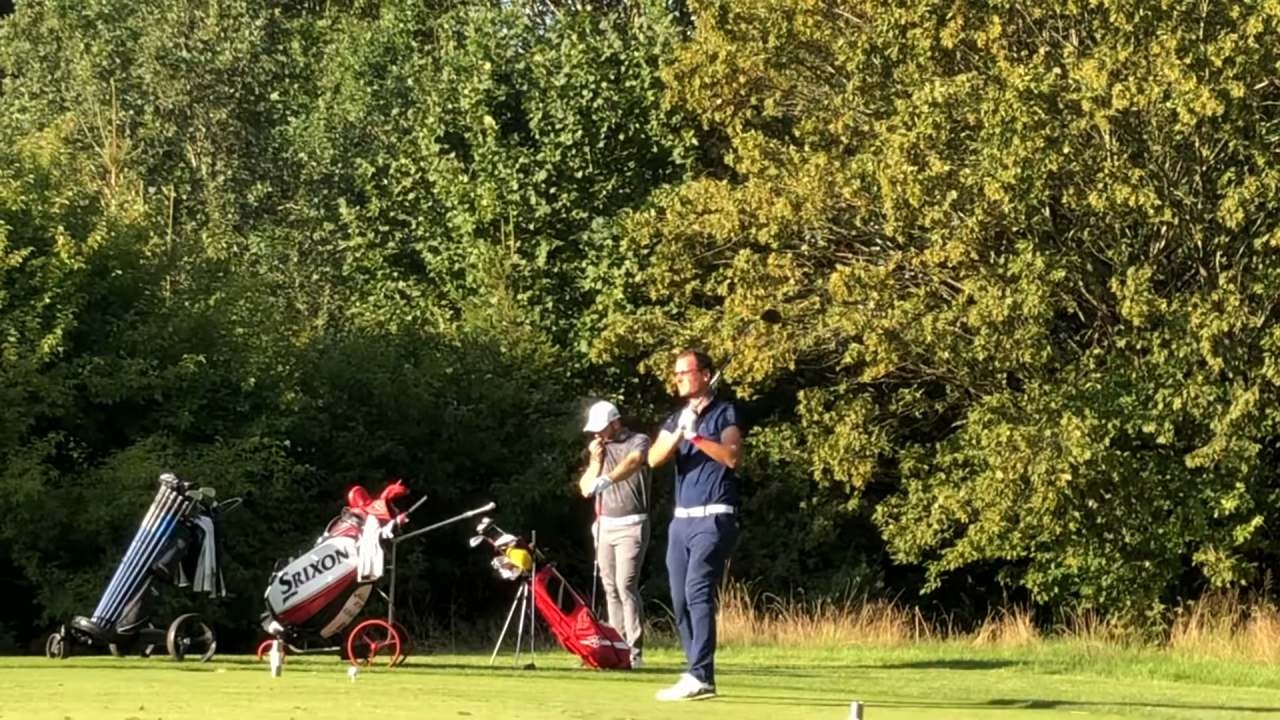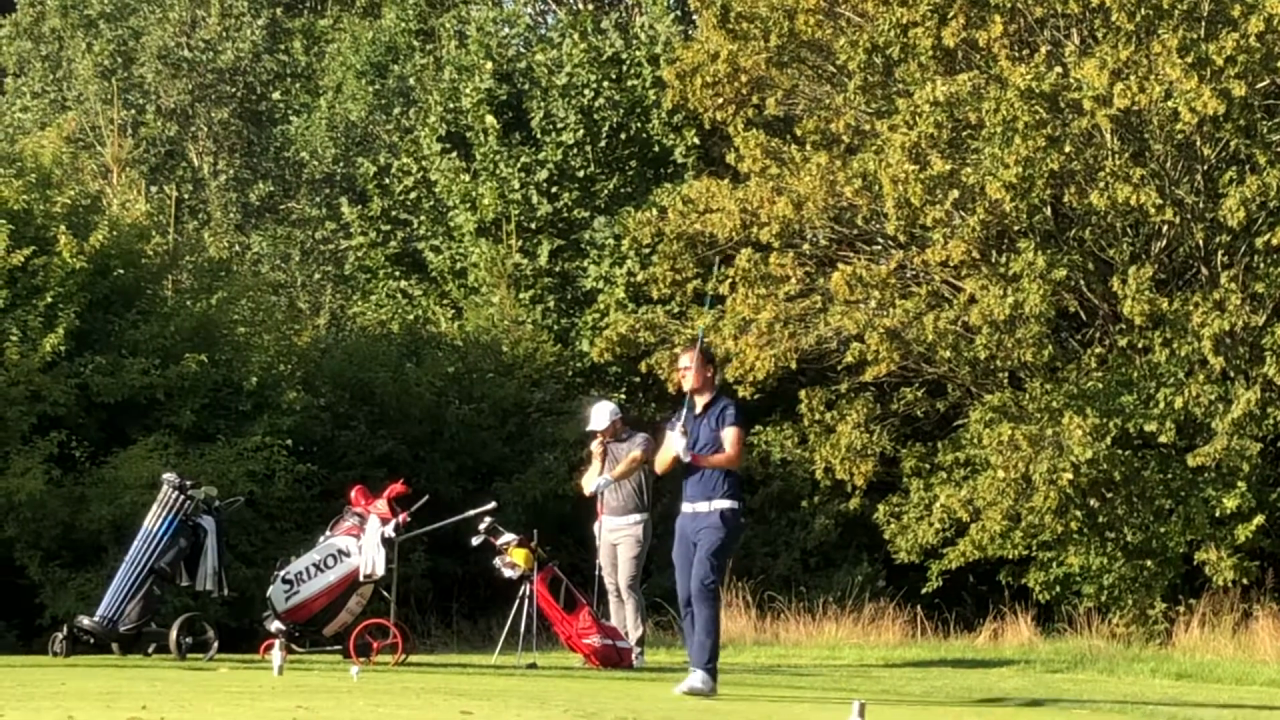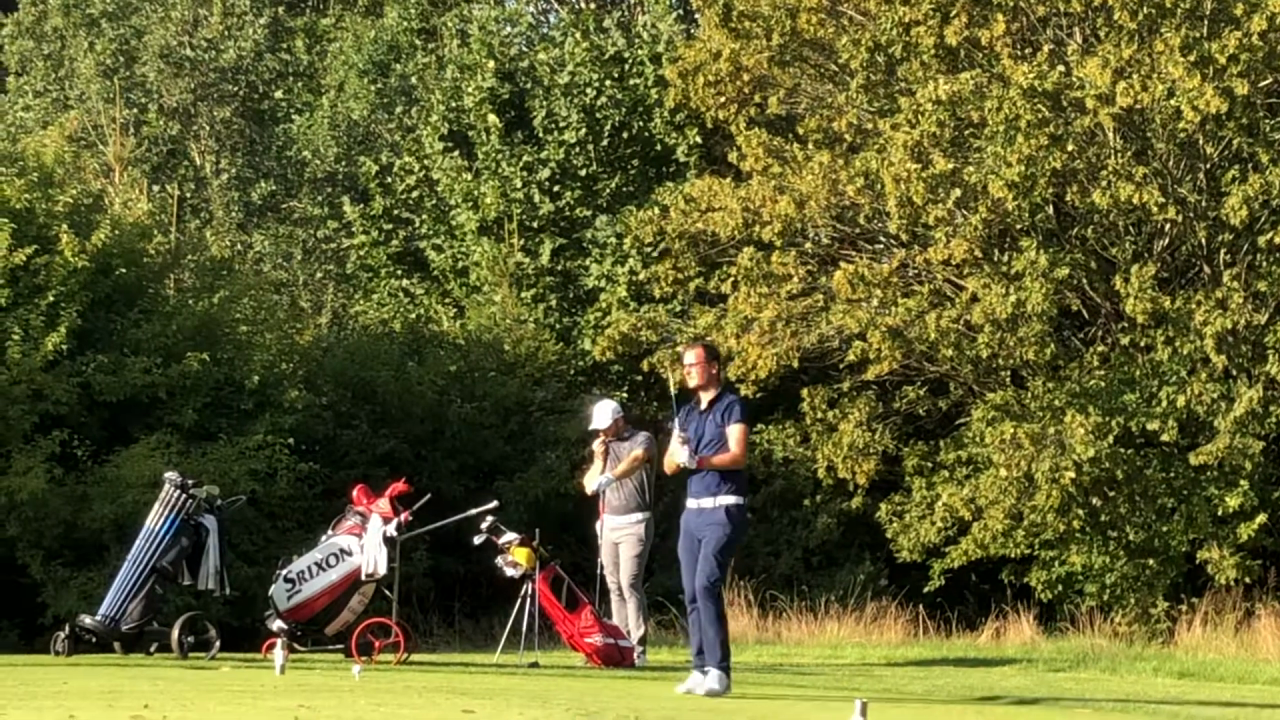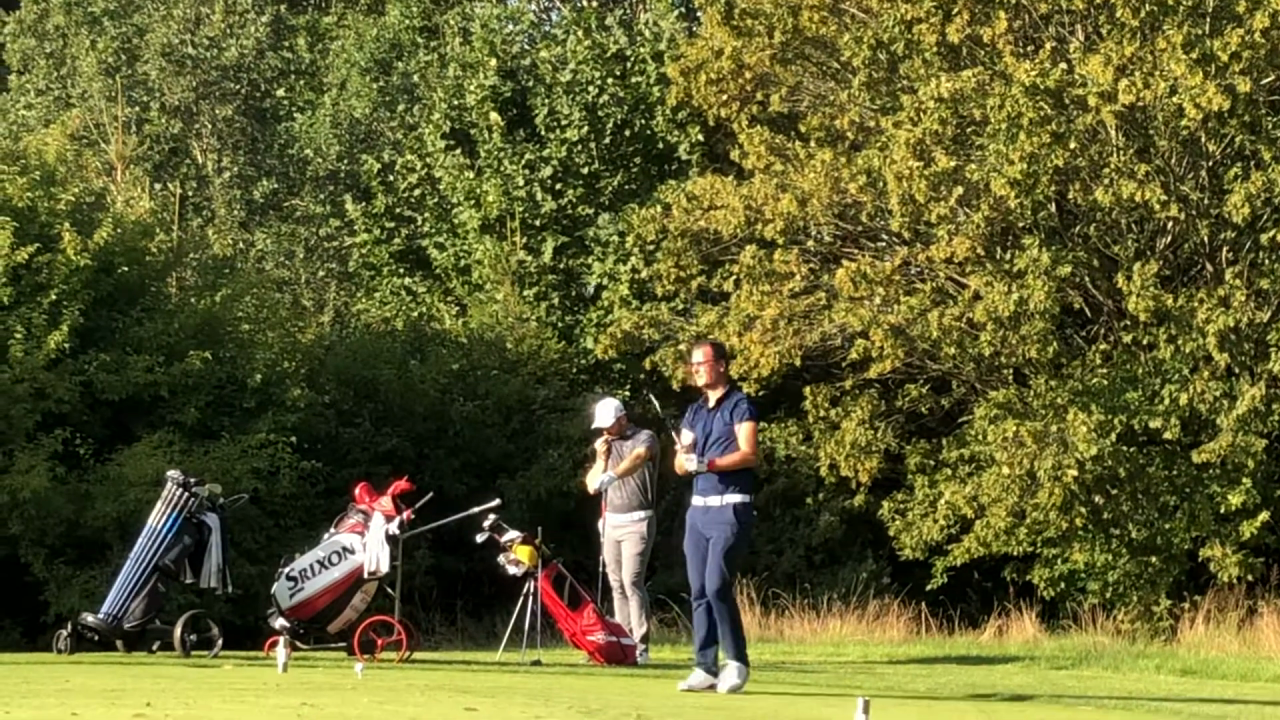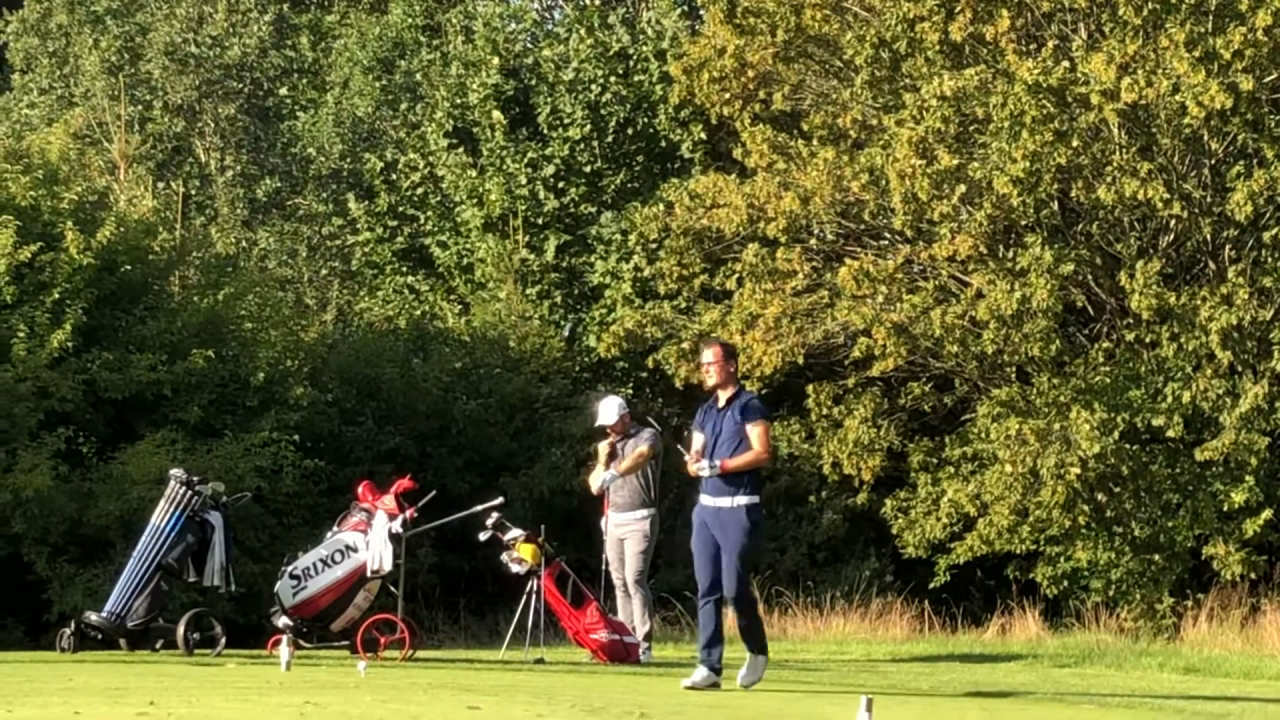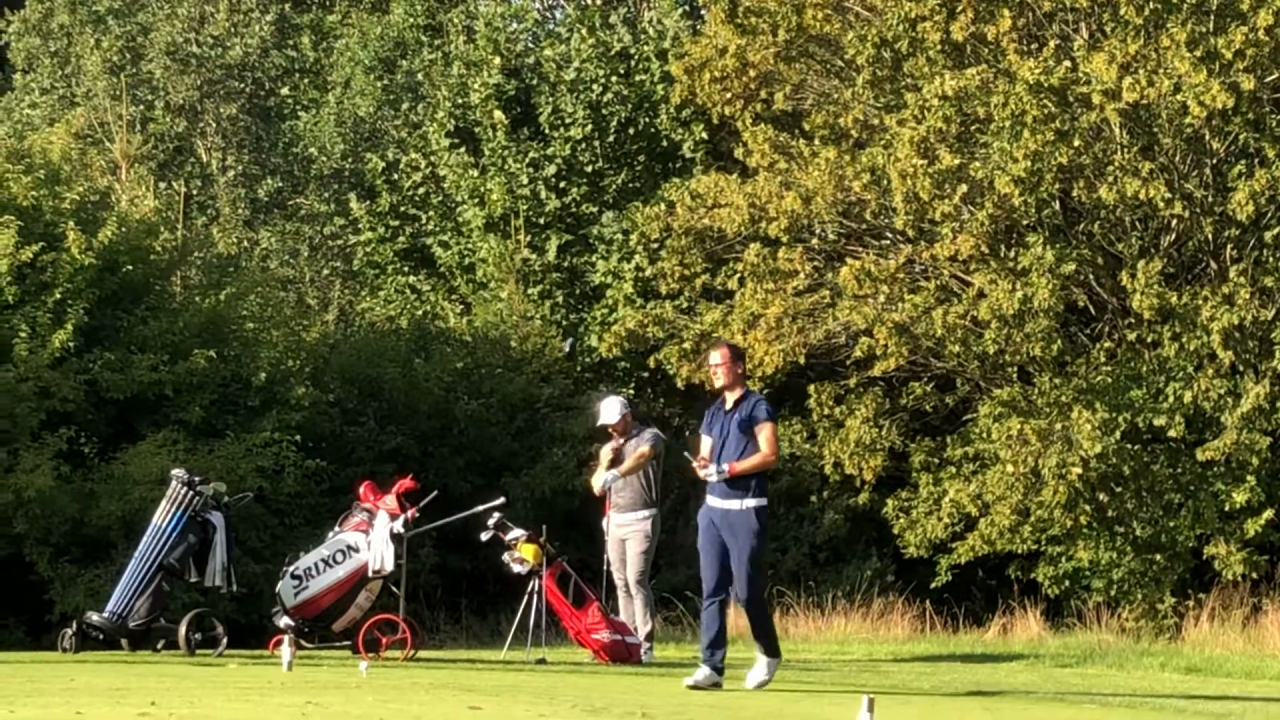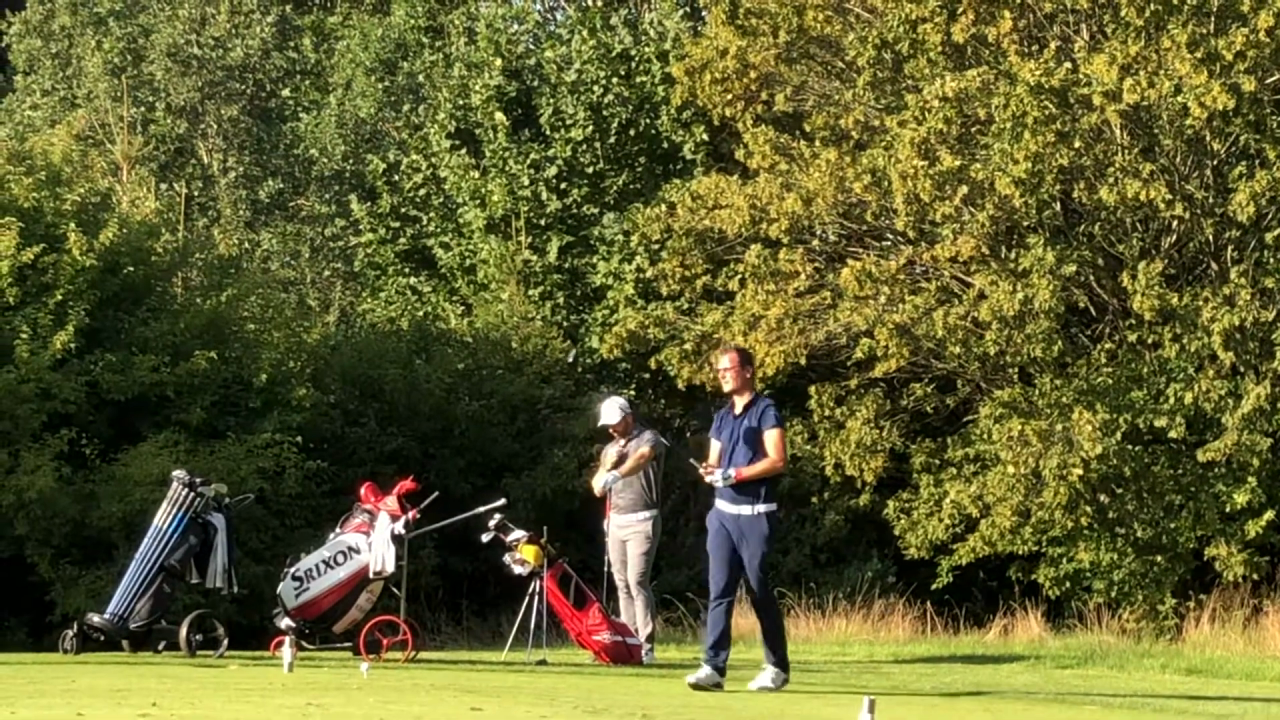
dt=0.1s
person 1, frame 1
left shoulder: (724, 412)
right shoulder: (673, 421)
left elbow: (732, 458)
right elbow: (654, 459)
left wrist: (696, 436)
right wrist: (679, 433)
left hip: (714, 518)
right hip: (681, 520)
left knee: (699, 593)
right knee: (681, 602)
left ankle: (700, 676)
right ankle: (694, 671)
person 1, frame 2
left shoulder: (726, 409)
right shoulder: (681, 416)
left elbow: (733, 458)
right elbow: (660, 466)
left wrist: (692, 457)
right wrist: (673, 447)
left hip: (719, 514)
right hip: (688, 515)
left knee: (702, 588)
right knee: (686, 597)
left ankle: (705, 672)
right ankle: (699, 670)
person 1, frame 3
left shoulder: (731, 405)
right shoulder: (686, 413)
left elbow: (739, 457)
right elbow: (669, 467)
left wrist: (697, 460)
right wrist: (677, 452)
left hip: (724, 510)
right hip: (692, 511)
left knee: (706, 585)
right knee: (692, 594)
left ankle: (718, 670)
right ankle: (702, 669)
person 1, frame 4
left shoulder: (739, 404)
right shoulder: (694, 411)
left elbow: (749, 454)
right elbow: (680, 466)
left wrist: (706, 463)
right wrist: (683, 455)
left hip: (730, 509)
right hip: (698, 509)
left knee: (717, 585)
right knee: (699, 590)
left ankle: (736, 661)
right ankle: (705, 668)
person 1, frame 5
left shoulder: (749, 404)
right shoulder: (704, 411)
left elbow: (762, 454)
right elbow: (692, 469)
left wrist: (719, 466)
right wrist: (694, 462)
left hip: (740, 510)
right hip: (706, 508)
left knee: (734, 587)
right knee: (707, 589)
left ankle: (757, 652)
right ankle: (710, 666)
person 1, frame 6
left shoulder: (758, 406)
right shoulder: (712, 413)
left elbow: (770, 455)
right elbow: (706, 461)
left wrist: (728, 468)
right wrist: (702, 466)
left hip: (747, 511)
right hip: (713, 510)
left knee: (748, 590)
right knee: (712, 589)
left ankle: (769, 655)
right ankle: (711, 668)
person 1, frame 7
left shoulder: (766, 411)
right shoulder: (721, 417)
left elbow: (777, 461)
right elbow: (715, 464)
left wrist: (735, 474)
right wrist: (709, 471)
left hip: (757, 516)
right hip: (723, 514)
left knee: (761, 594)
right knee: (719, 591)
left ankle: (777, 667)
right ankle: (713, 668)
person 2, frame 1
left shoulder: (639, 441)
right shoulder: (599, 449)
left elbow: (632, 463)
right elbow: (585, 489)
left wrist: (607, 480)
right wrist: (596, 460)
left hip: (631, 526)
right hip: (604, 526)
left knee: (626, 586)
right knee: (610, 589)
left ankle: (635, 651)
person 2, frame 2
left shoulder: (640, 440)
right shoulder: (601, 448)
left elbow: (633, 462)
right elbow: (587, 488)
left wrist: (608, 479)
right wrist: (597, 459)
left hip: (633, 525)
right hip: (606, 525)
left knee: (628, 585)
right knee: (613, 588)
left ankle: (637, 650)
person 2, frame 3
left shoulder: (642, 439)
right shoulder: (602, 447)
left elbow: (635, 461)
right elbow: (589, 487)
left wrist: (610, 478)
right wrist: (599, 458)
left hip: (635, 523)
right hip: (608, 524)
left knee: (630, 584)
right knee: (615, 587)
left ankle: (638, 650)
person 2, frame 4
left shoulder: (644, 437)
right shoulder: (605, 445)
left elbow: (637, 459)
right elbow: (591, 487)
left wrist: (612, 475)
right wrist: (601, 457)
left hip: (637, 521)
right hip: (610, 522)
left knee: (632, 582)
right knee: (617, 585)
left ankle: (641, 647)
person 2, frame 5
left shoulder: (647, 436)
right shoulder: (608, 446)
left elbow: (640, 457)
right elbow: (595, 488)
left wrist: (614, 474)
right wrist: (602, 461)
left hip: (640, 520)
right hip: (613, 521)
left knee: (635, 580)
right knee: (620, 583)
left ankle: (644, 646)
person 2, frame 6
left shoulder: (649, 436)
right shoulder: (609, 447)
left elbow: (641, 457)
right elbow: (598, 489)
left wrist: (616, 474)
right wrist: (605, 464)
left hip: (641, 520)
right hip: (614, 521)
left knee: (636, 580)
right knee: (621, 583)
left ankle: (645, 646)
person 2, frame 7
left shoulder: (649, 437)
right shoulder: (610, 449)
left elbow: (642, 459)
right elbow: (598, 490)
left wrist: (616, 475)
right wrist: (607, 466)
left hip: (642, 521)
right hip: (615, 522)
left knee: (637, 581)
right knee: (622, 584)
left ankle: (646, 647)
